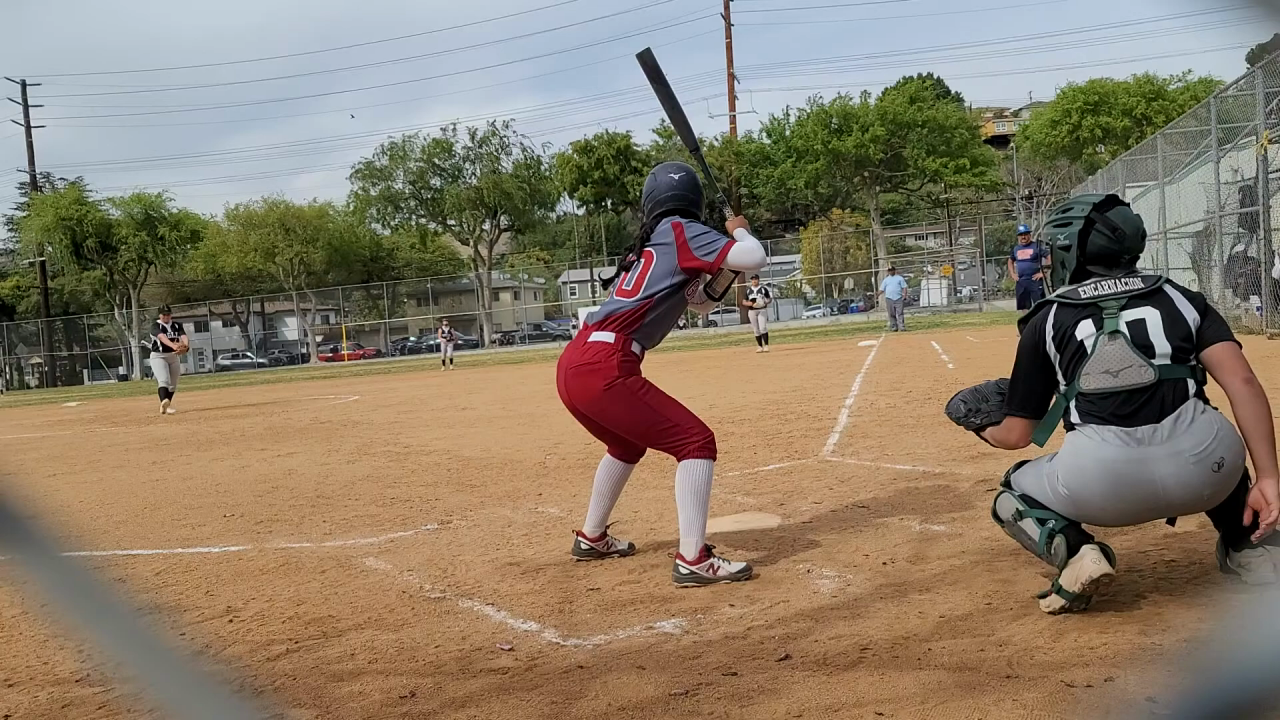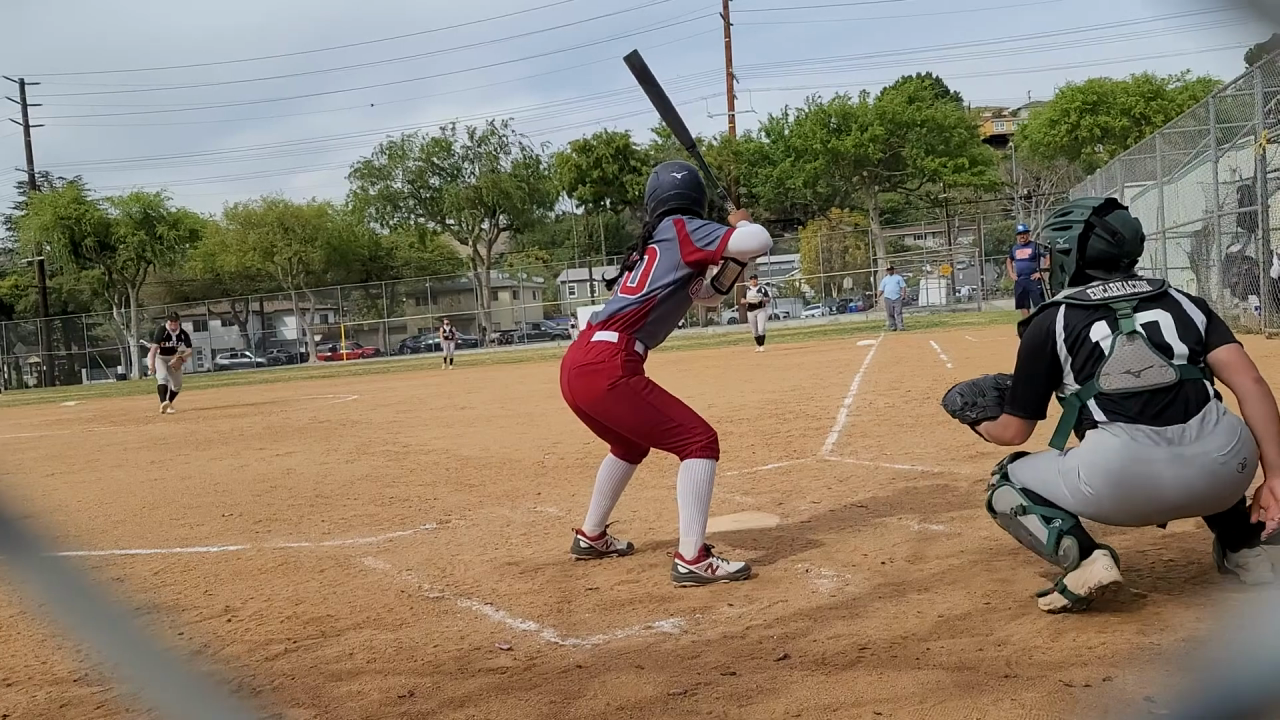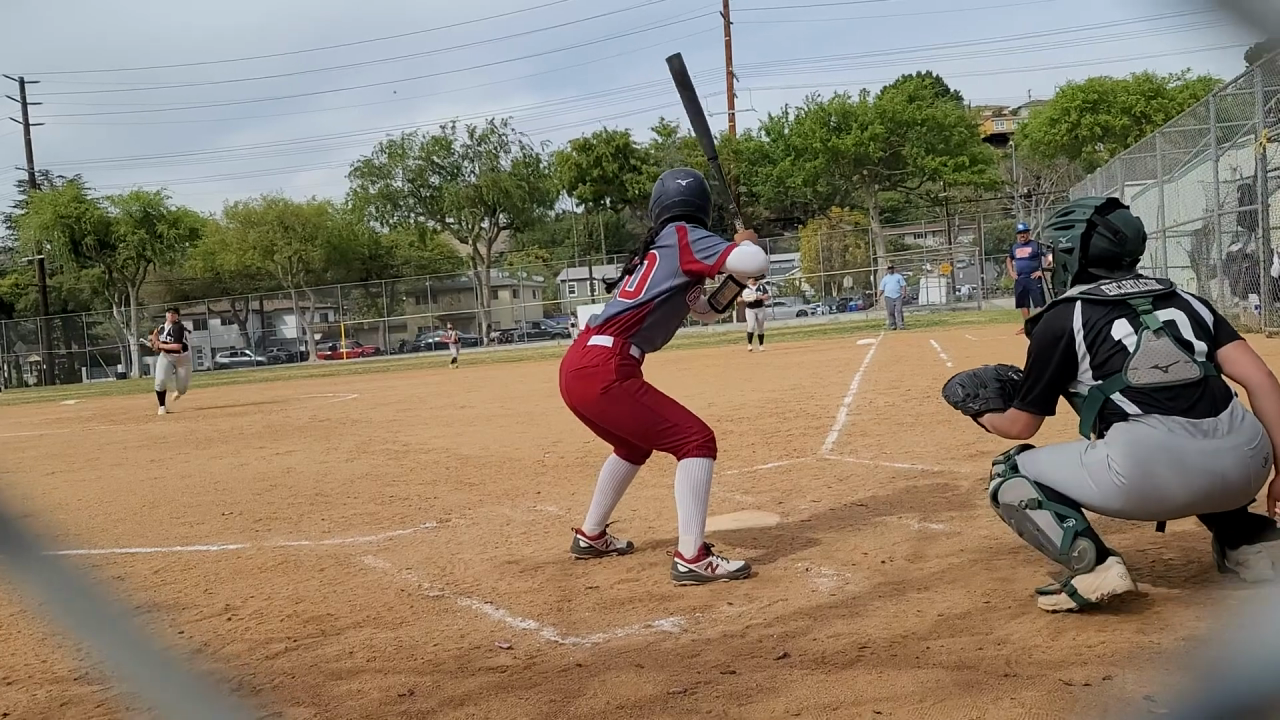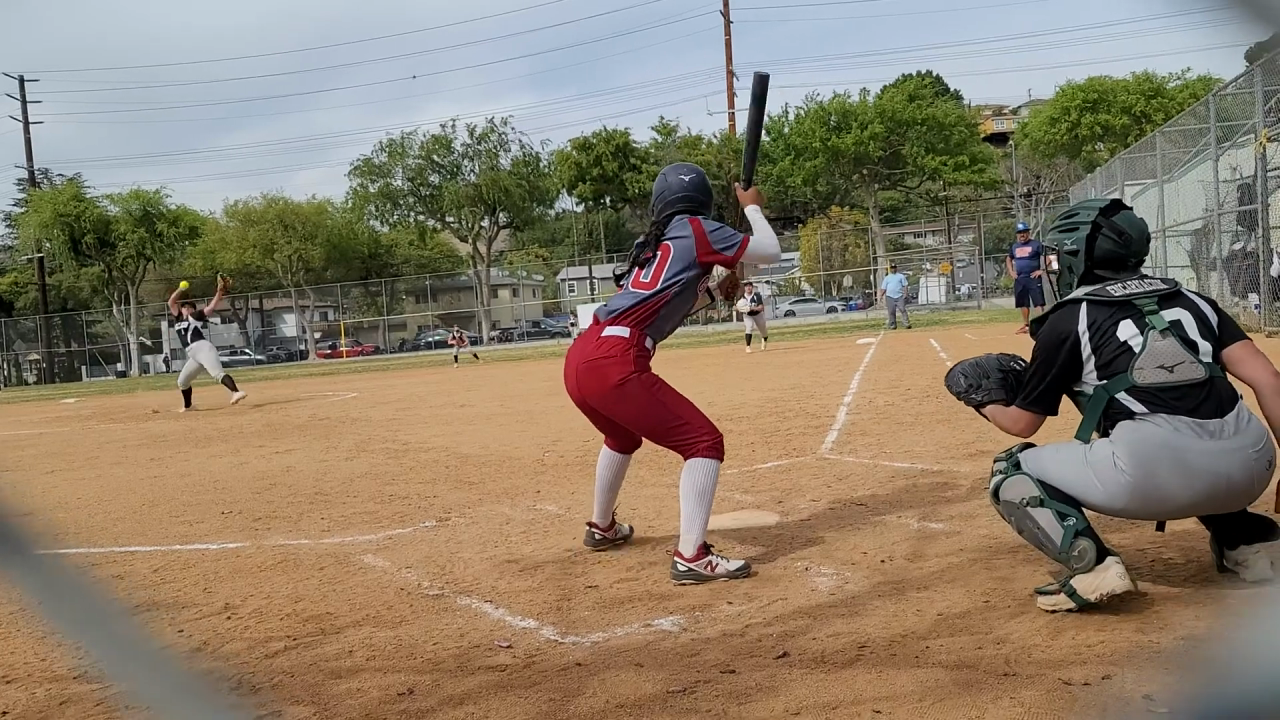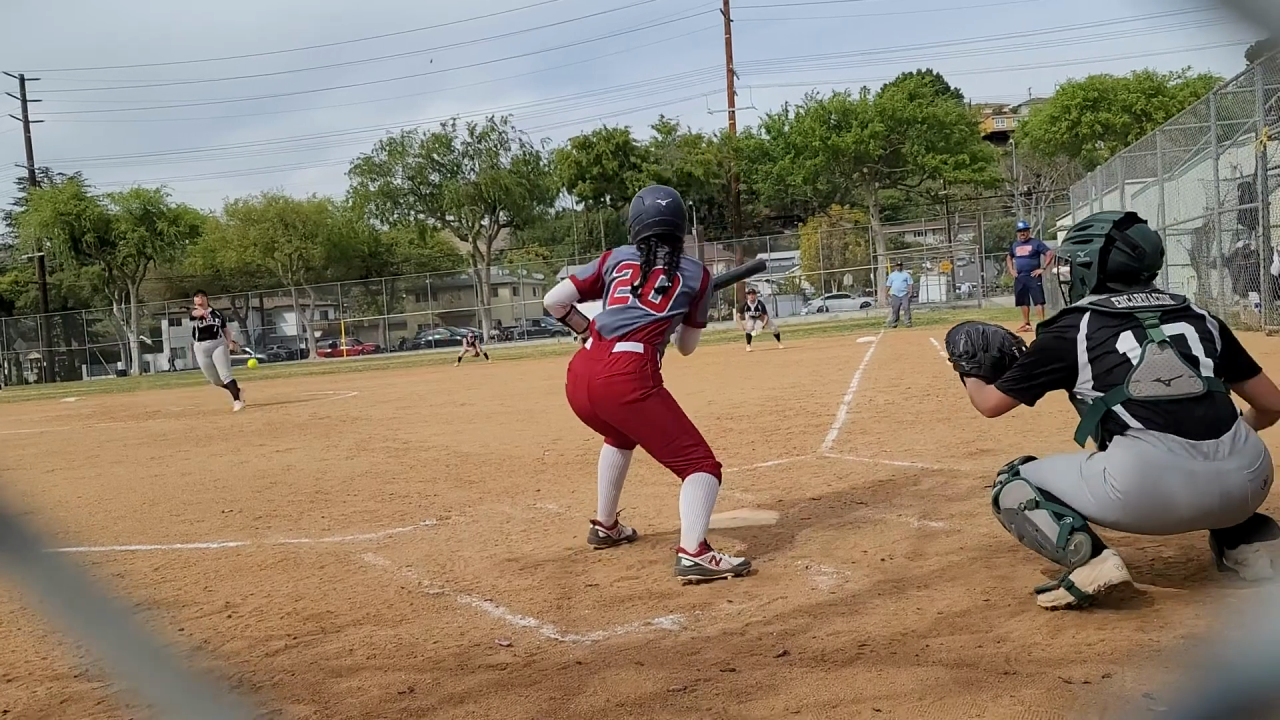
dt=0.3s
person 1, frame 1
left shoulder: (649, 246)
right shoulder: (681, 233)
left elbow: (702, 302)
right elbow: (755, 259)
left wrist: (724, 248)
right wrist: (739, 231)
left hip: (575, 365)
right hip: (602, 369)
left knee: (629, 443)
right knee: (696, 441)
left ankle: (591, 537)
right ankle: (692, 559)
person 1, frame 2
left shoulder: (654, 243)
right shoulder: (683, 230)
left elbow: (710, 295)
right elbow: (761, 242)
left wrist: (735, 258)
right wrist: (741, 222)
left hip: (578, 365)
right hip: (606, 368)
left knee: (631, 443)
right knee: (698, 441)
left ankle: (590, 536)
right ankle: (691, 559)
person 1, frame 3
left shoulder: (657, 249)
right shoulder: (684, 238)
left elbow: (706, 313)
right elbow: (756, 265)
left wrist: (734, 276)
right wrist: (746, 241)
left hip: (578, 366)
right hip: (602, 371)
left knee: (636, 443)
right knee: (696, 440)
left ankle: (590, 535)
right ankle: (691, 557)
person 1, frame 4
left shoulder: (650, 241)
right shoulder: (696, 230)
right elbow: (770, 251)
left wrist: (714, 288)
right wrist: (752, 206)
left hip: (581, 359)
right hip: (614, 364)
left knee: (624, 435)
right knee: (703, 441)
left ankle: (601, 526)
right ankle: (691, 556)
person 1, frame 5
left shoulder: (614, 257)
right shoulder: (695, 272)
left elbow: (553, 301)
right elbow: (687, 346)
left hip: (579, 377)
right hip: (629, 376)
left knee: (621, 434)
right knee: (699, 463)
left ankle: (605, 524)
right ankle: (693, 552)
person 2, frame 1
left shoulder: (1049, 320)
right shoulder: (1180, 297)
left elbow: (1017, 434)
right elbow: (1242, 381)
left wrist: (983, 429)
left hip: (1103, 475)
right hip: (1200, 465)
left knee: (1013, 493)
left ankle: (1074, 552)
person 2, frame 2
left shoulder: (1051, 322)
right shoulder: (1182, 301)
left elbow: (1014, 431)
left wrist: (979, 423)
left hip: (1123, 474)
right hip: (1223, 466)
left knee: (1008, 483)
left ankle: (1081, 557)
right ankle: (1246, 546)
person 2, frame 3
left shoulder: (1062, 319)
right shoulder: (1185, 300)
left elbow: (1021, 424)
left wrist: (982, 414)
left hip: (1147, 469)
right hip: (1243, 462)
left knee: (1011, 476)
left ankle: (1093, 565)
person 2, frame 4
left shoulder: (1068, 320)
right shoulder: (1190, 299)
left elbow: (1022, 422)
left wrist: (983, 403)
left hip: (1151, 468)
right hip: (1247, 463)
left knee: (1012, 472)
left ankle: (1091, 563)
right ankle: (1247, 540)
person 2, frame 5
left shoulder: (1072, 330)
right shoulder: (1195, 316)
left elbow: (991, 402)
left wrist: (969, 376)
right wrist: (1235, 419)
left hip: (1147, 488)
left knee: (1014, 488)
left ankle: (1090, 562)
